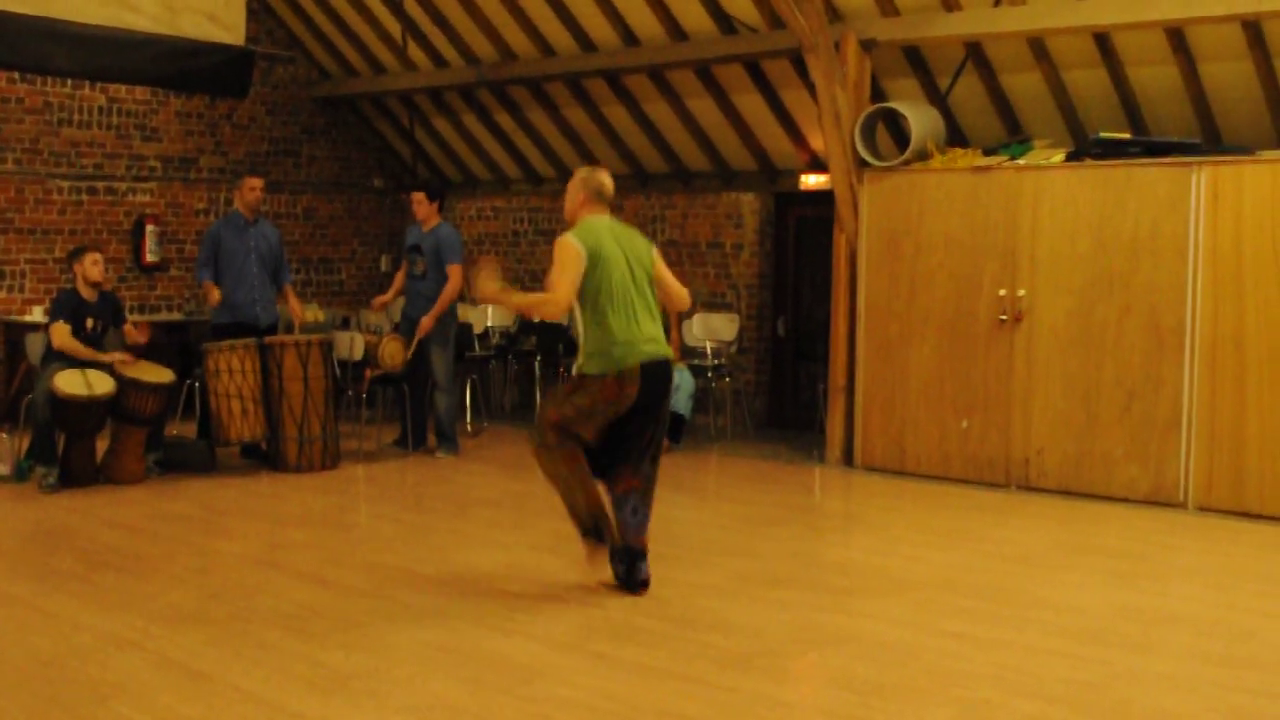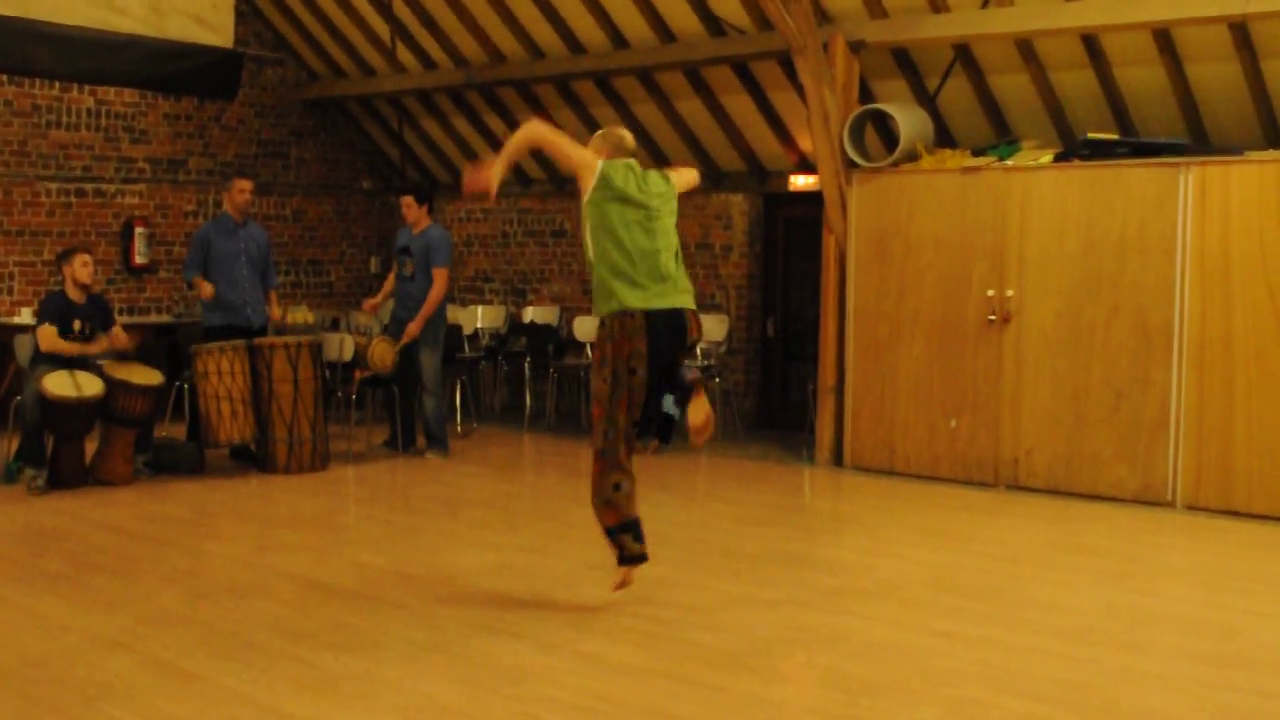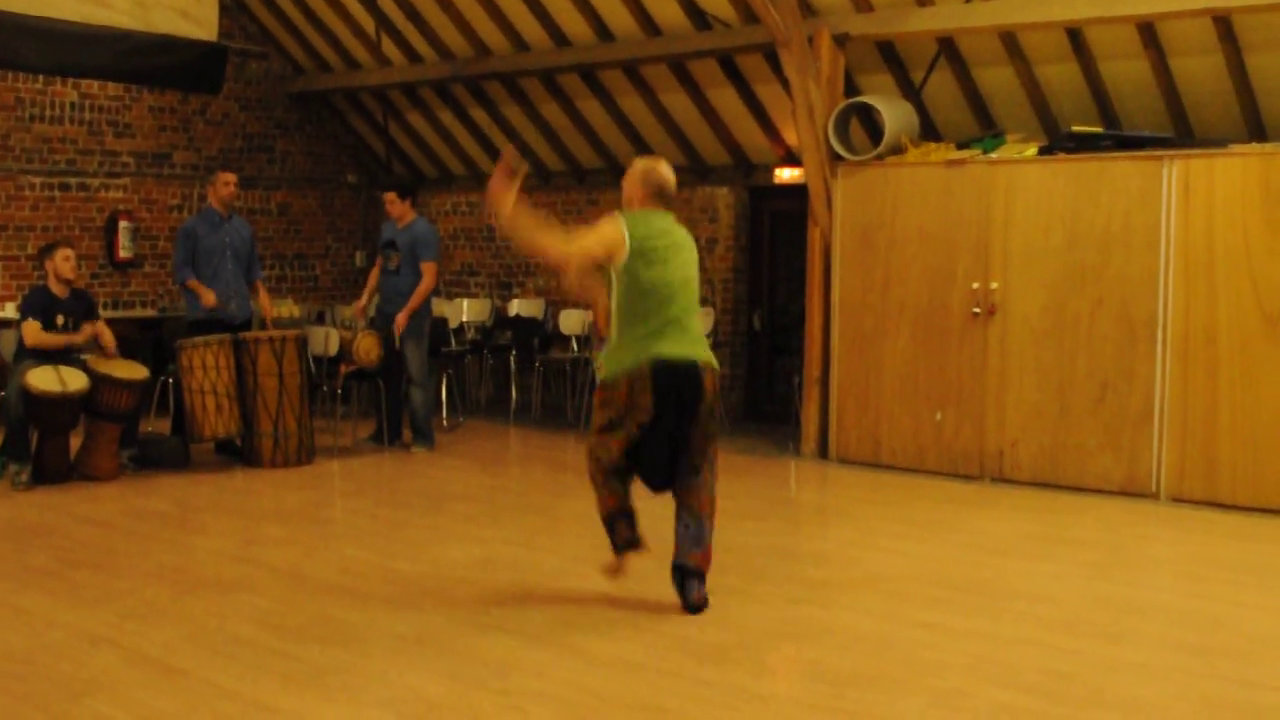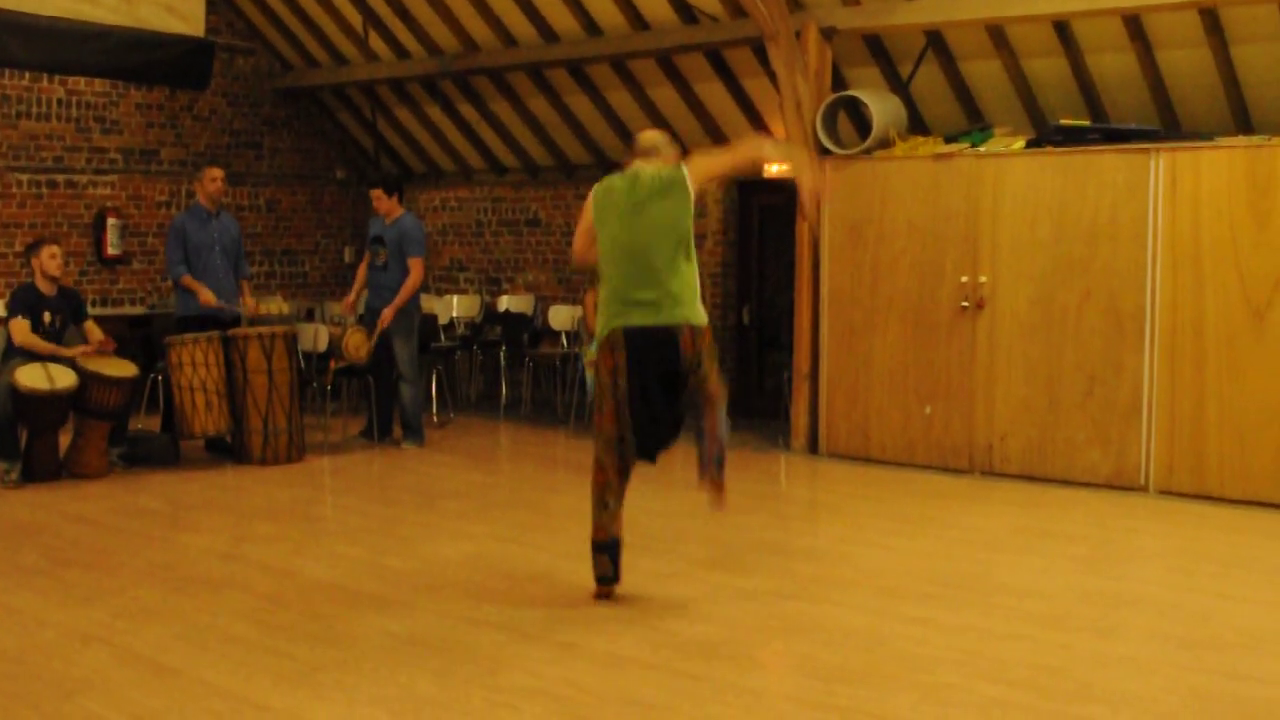
dt=0.3s
person 1, frame 1
left shoulder: (574, 241)
right shoulder: (638, 242)
left elbow: (556, 305)
right elbow: (680, 301)
left wrist: (497, 294)
left hip: (613, 369)
right hip: (657, 366)
left knee: (551, 436)
right knee: (632, 472)
left ankle: (596, 529)
right ankle: (633, 569)
person 1, frame 2
left shoulder: (597, 171)
right shoulder: (662, 183)
left elbow: (536, 130)
right elbow: (691, 174)
left wrist: (497, 165)
left hip: (628, 318)
right hip: (680, 315)
left knee: (612, 437)
right knee: (656, 369)
left ankle: (628, 547)
right ankle: (689, 392)
person 1, frame 3
left shoulder: (621, 230)
right shoulder: (684, 241)
left elbow: (561, 254)
left wrist: (509, 210)
left hip: (641, 371)
right hip: (696, 370)
left knee: (607, 452)
right knee: (694, 484)
left ankle: (623, 533)
right ankle: (691, 586)
person 1, frame 4
left shoulder: (602, 194)
right shoulder: (679, 178)
left elbow: (580, 251)
right elbow: (749, 150)
right wrist: (800, 163)
left hip: (622, 335)
right hip: (680, 328)
left knee: (614, 454)
right knee: (707, 390)
left ankle: (606, 565)
right ankle: (712, 462)
person 2, frame 1
left shoulder: (271, 233)
right shoulder: (218, 231)
left elbow: (281, 271)
right elbow: (203, 268)
left wrist: (290, 298)
right wrist: (210, 290)
left hip: (265, 319)
right hip: (230, 319)
left ankle: (252, 441)
right ankle: (205, 442)
person 2, frame 2
left shoulder: (260, 234)
right shoulder: (207, 233)
right elbow: (191, 269)
left wrist: (272, 303)
right wrist: (201, 284)
left hip: (255, 321)
right hip: (220, 321)
left ankle: (241, 443)
right ankle: (194, 444)
person 2, frame 3
left shoulder: (244, 228)
right shoulder: (192, 227)
left elbow: (253, 267)
right elbow: (181, 268)
left wrist: (260, 295)
right wrist: (202, 292)
left hip: (239, 315)
right hip: (203, 317)
left ankle: (226, 437)
right ankle: (179, 439)
person 2, frame 4
left shoulder: (232, 224)
right shoulder: (182, 223)
right elbow: (174, 266)
left wrist: (246, 293)
right wrist: (199, 289)
left hip: (227, 312)
right hip: (193, 313)
left ankle: (216, 435)
right ankle: (169, 437)
person 3, frame 1
left shoulder: (448, 236)
right shoulder: (411, 232)
left elbow: (455, 281)
left wrist: (432, 316)
right wrist: (389, 296)
left hip: (438, 320)
right hip: (410, 317)
left knee: (441, 381)
right knee: (410, 379)
left ankle: (447, 441)
right ankle: (412, 437)
person 3, frame 2
left shoulder: (437, 237)
right shoulder: (402, 234)
left elbow: (440, 285)
left wrist: (419, 321)
right wrist: (379, 299)
left hip: (427, 322)
right hip: (399, 318)
left knee: (429, 383)
right knee: (399, 380)
left ankle: (437, 443)
right ankle: (401, 438)
person 3, frame 3
left shoulder: (423, 231)
right shoulder: (386, 228)
left elbow: (429, 278)
left wrist: (407, 312)
right wrist: (366, 298)
left hip: (413, 316)
right hip: (385, 312)
left knee: (417, 376)
right knee: (384, 373)
left ankle: (423, 436)
right ankle: (388, 432)
person 3, frame 4
left shoulder: (410, 227)
right shoulder: (374, 223)
left elbow: (416, 274)
left wrist: (393, 308)
right wrist: (354, 293)
left hip: (401, 311)
right hip: (373, 308)
left knee: (405, 372)
right knee: (375, 370)
left ankle: (413, 432)
right ankle: (378, 428)
person 4, frame 1
left shoulder: (109, 301)
right shoulder: (65, 300)
left elbow: (128, 331)
right elbow: (60, 341)
left wrist: (137, 338)
right wrist: (103, 357)
left hip: (95, 366)
right hip: (62, 364)
right knee: (43, 394)
left ankle: (150, 453)
right ankle: (45, 464)
person 4, frame 2
left shoulder: (98, 303)
right shoulder: (52, 302)
left elbow: (117, 334)
right elbow: (46, 343)
left wrist: (123, 343)
right wrist: (90, 348)
left hip: (83, 367)
right hip: (50, 367)
right knee: (32, 395)
left ankle: (138, 454)
right ankle: (35, 466)
person 4, frame 3
left shoulder: (82, 298)
right shoulder: (35, 297)
left elbow: (102, 331)
right elbow: (31, 339)
left wrist: (110, 349)
right wrist: (76, 338)
left hip: (68, 361)
right hip: (34, 361)
left ankle: (123, 449)
person 4, frame 4
left shoulder: (69, 296)
right shoulder: (22, 295)
left elbow: (89, 327)
left wrist: (101, 343)
right wrist: (65, 351)
left hip: (58, 360)
right hip: (22, 360)
left ankle: (113, 446)
